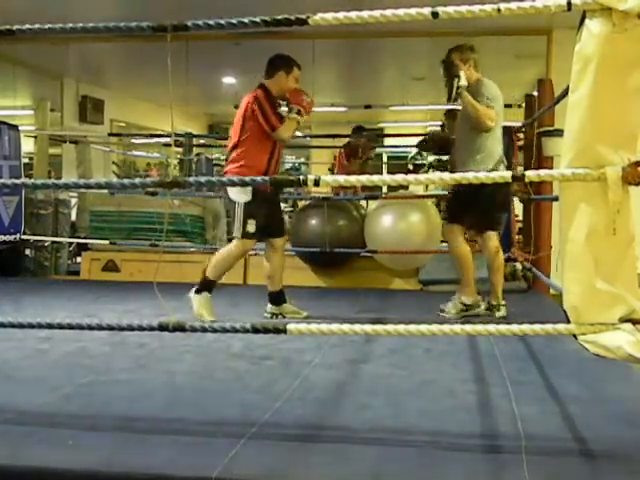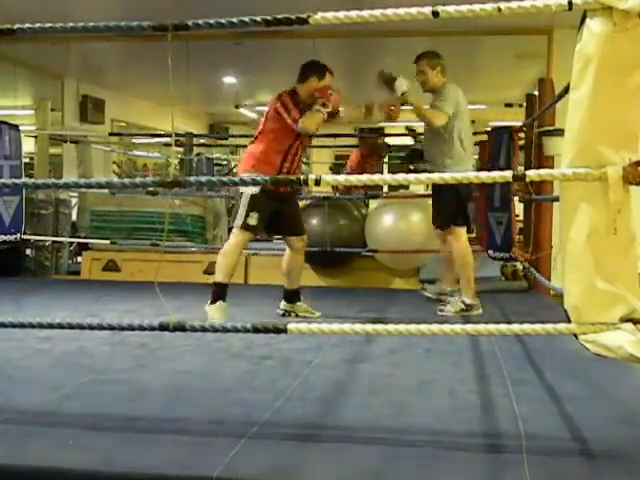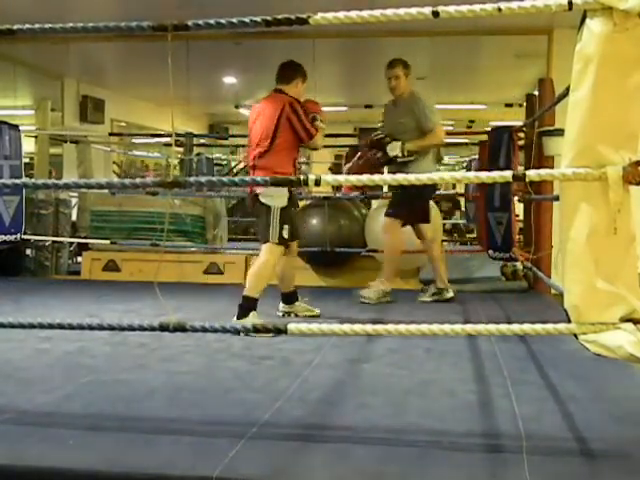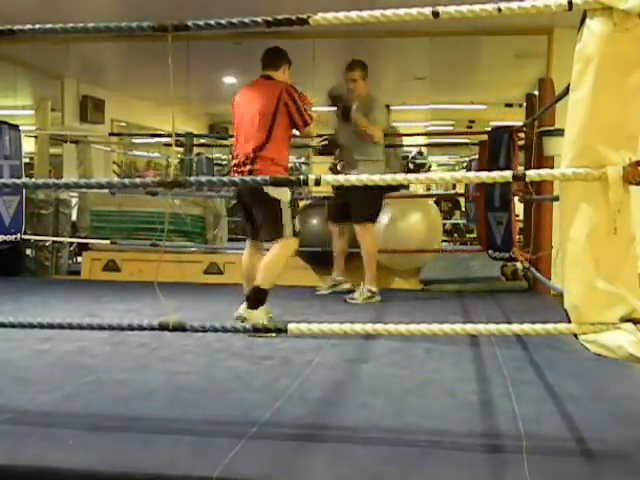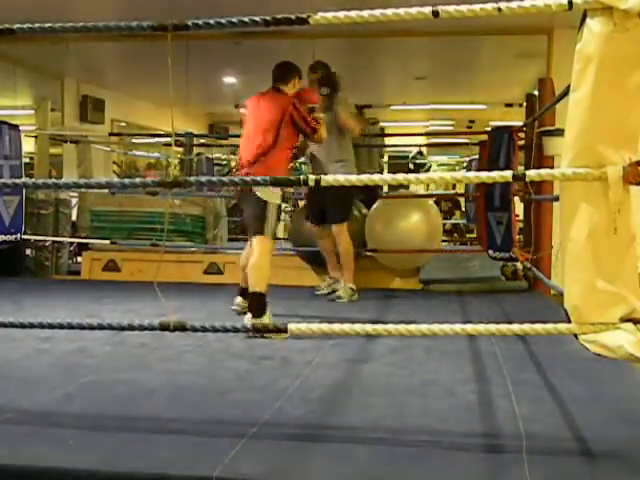
dt=0.5s
person 1, frame 1
left shoulder: (268, 101)
right shoulder: (260, 98)
left elbow: (278, 137)
right elbow: (282, 135)
left wrist: (296, 113)
right wrist: (298, 110)
left hip: (264, 184)
left knee: (277, 242)
right knee: (244, 242)
left ankle: (276, 303)
right ankle: (202, 291)
person 1, frame 2
left shoulder: (308, 106)
right shoulder: (285, 100)
right elbow: (305, 126)
right wrist: (325, 104)
left hip: (284, 187)
right hip: (259, 179)
left knee: (298, 242)
right knee: (241, 237)
left ankle: (290, 301)
right ankle: (216, 302)
person 1, frame 3
left shoulder: (261, 106)
right shoulder: (290, 104)
right elbow: (316, 142)
right wrist: (316, 117)
left hip: (260, 182)
right hip: (274, 183)
left knee: (289, 246)
right knee: (272, 249)
left ankle: (290, 301)
right ankle: (245, 314)
person 1, frame 4
left shoulder: (242, 94)
right shoulder: (284, 91)
right elbow: (309, 131)
right wrist: (305, 108)
left hip: (242, 176)
right hip: (267, 175)
left knee: (254, 243)
right knee: (286, 242)
left ankle: (252, 305)
right ankle: (254, 305)
person 1, frame 5
left shoulder: (255, 101)
right shoulder: (290, 102)
right elbow: (319, 135)
right wrist: (315, 112)
left hip: (246, 178)
left knee: (256, 240)
right knee: (263, 243)
left ankle: (244, 297)
right ankle: (256, 315)
person 2, frame 1
left shoulder: (485, 88)
right shoulder: (472, 92)
left elbow: (488, 121)
left wrist: (462, 93)
left hip: (481, 173)
right hip: (476, 173)
left knee: (453, 230)
right knee: (488, 236)
left ankle: (468, 297)
right ankle: (497, 301)
person 2, frame 2
left shoulder: (448, 93)
right shoulder: (443, 95)
left elbow: (436, 119)
left wrist: (406, 96)
right wrist: (420, 153)
left hip: (453, 174)
right hip: (448, 173)
left knee: (455, 233)
right knee: (445, 231)
left ankle: (469, 298)
right ankle: (447, 285)
person 2, frame 3
left shoulder: (419, 104)
right shoulder: (390, 107)
left elbow: (439, 135)
right elbow: (383, 138)
left wrist: (405, 147)
right wrist: (377, 143)
left hip: (418, 175)
right hip: (404, 175)
left knee: (392, 224)
right knee: (423, 230)
left ankle: (383, 285)
right ankle: (442, 285)
person 2, frame 4
left shoulder: (374, 106)
right shoulder: (343, 105)
left elbow: (377, 136)
left wrist: (354, 114)
left hip: (368, 175)
right hip: (347, 174)
left knee: (363, 228)
right knee: (337, 226)
left ankle: (370, 287)
right ankle: (339, 277)
person 2, frame 5
left shoulder: (340, 103)
left elbow: (354, 130)
left wrist: (334, 104)
left hip: (340, 175)
right hip: (318, 176)
left knee: (339, 229)
right knee: (319, 228)
left ankle: (349, 284)
right ankle: (336, 275)
